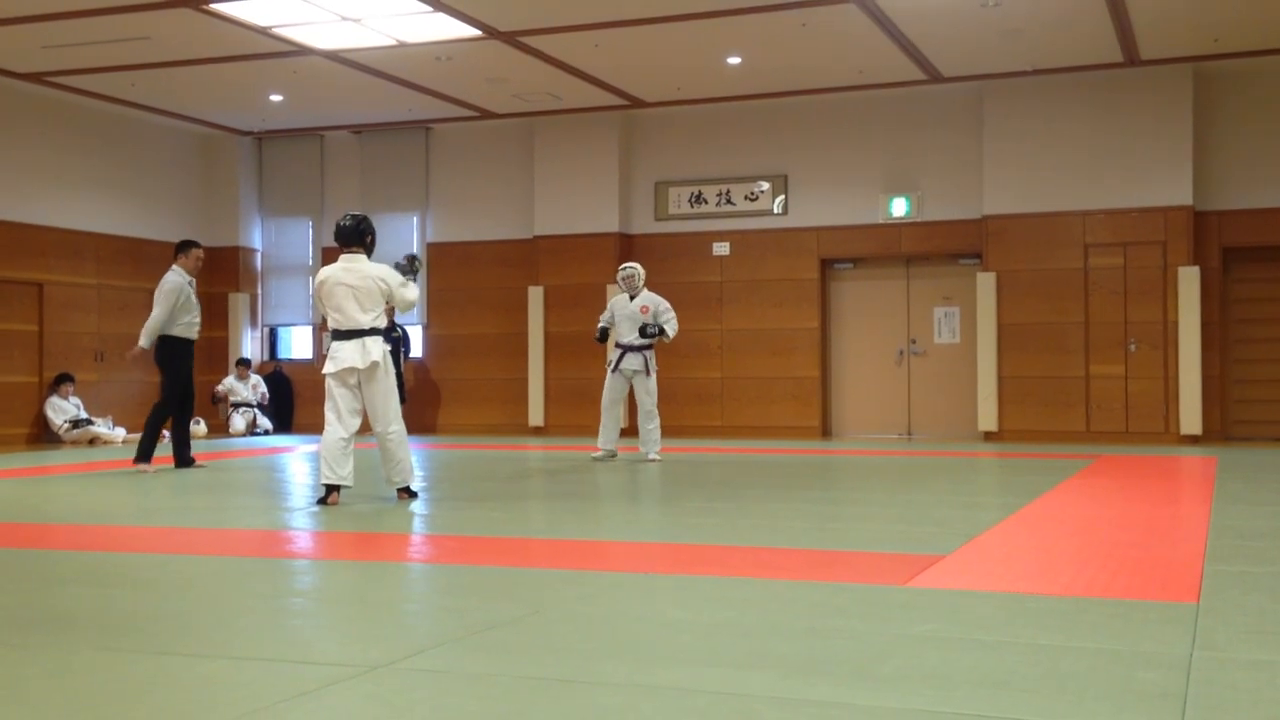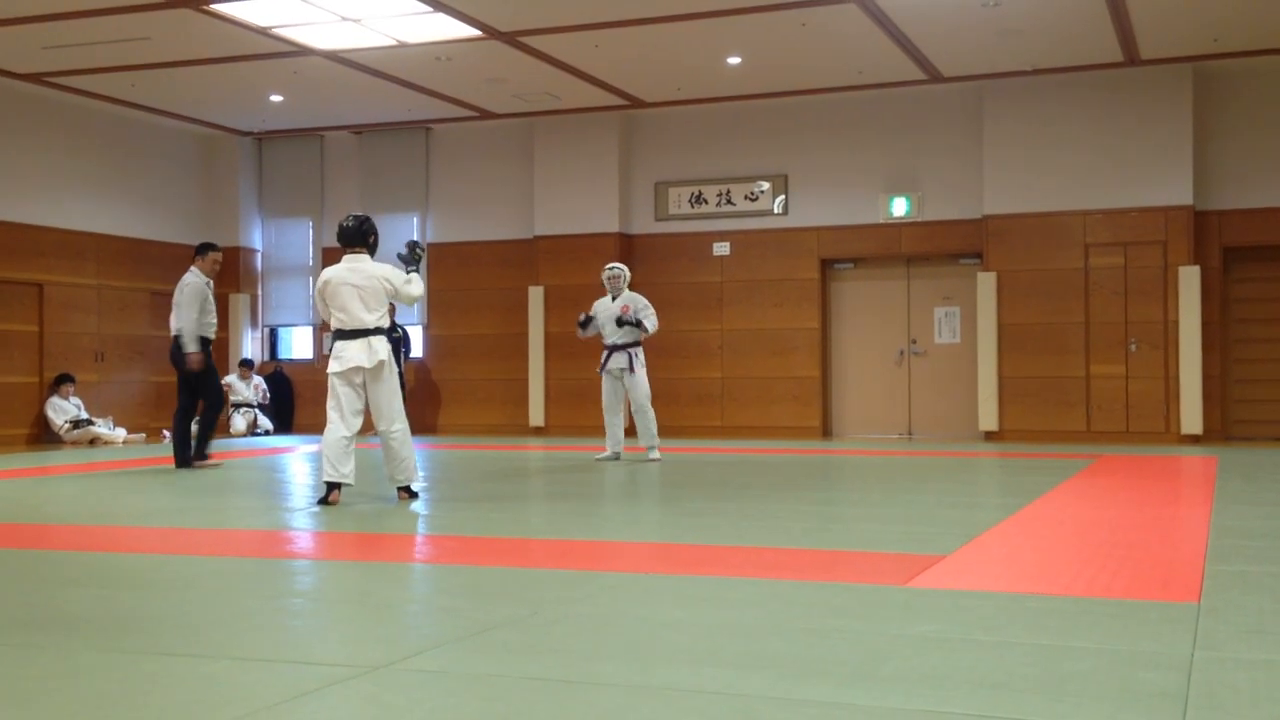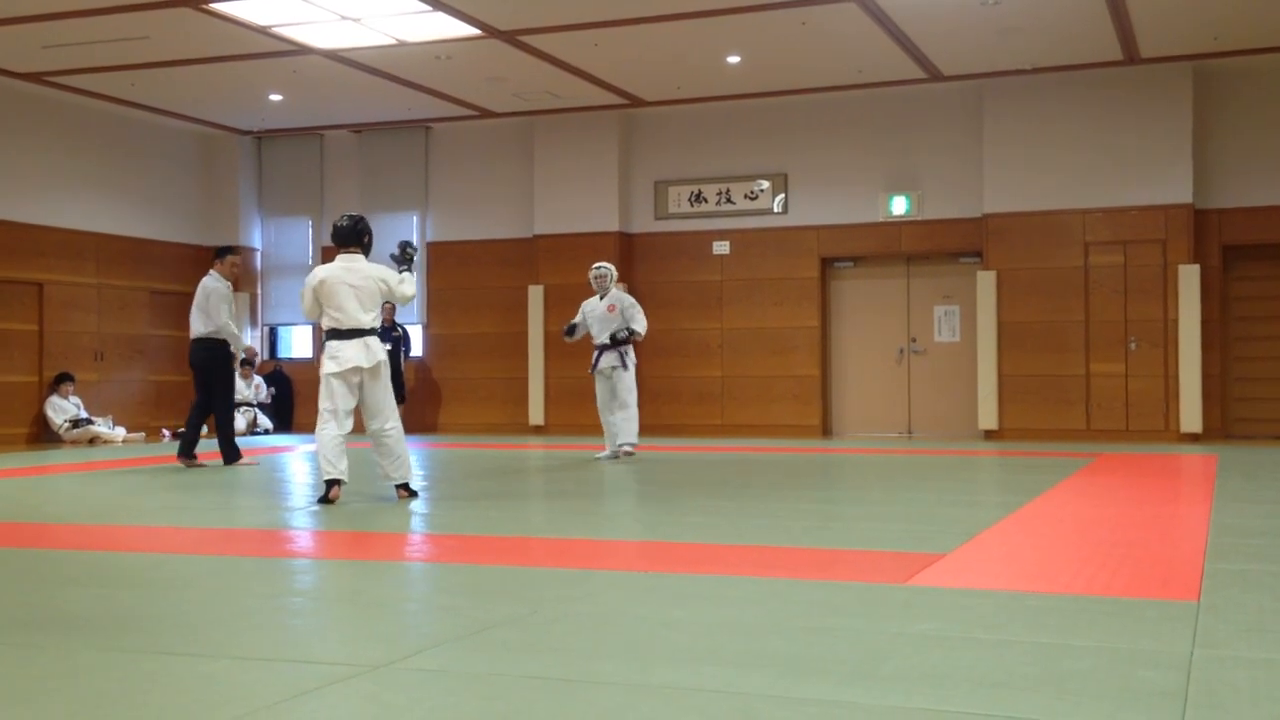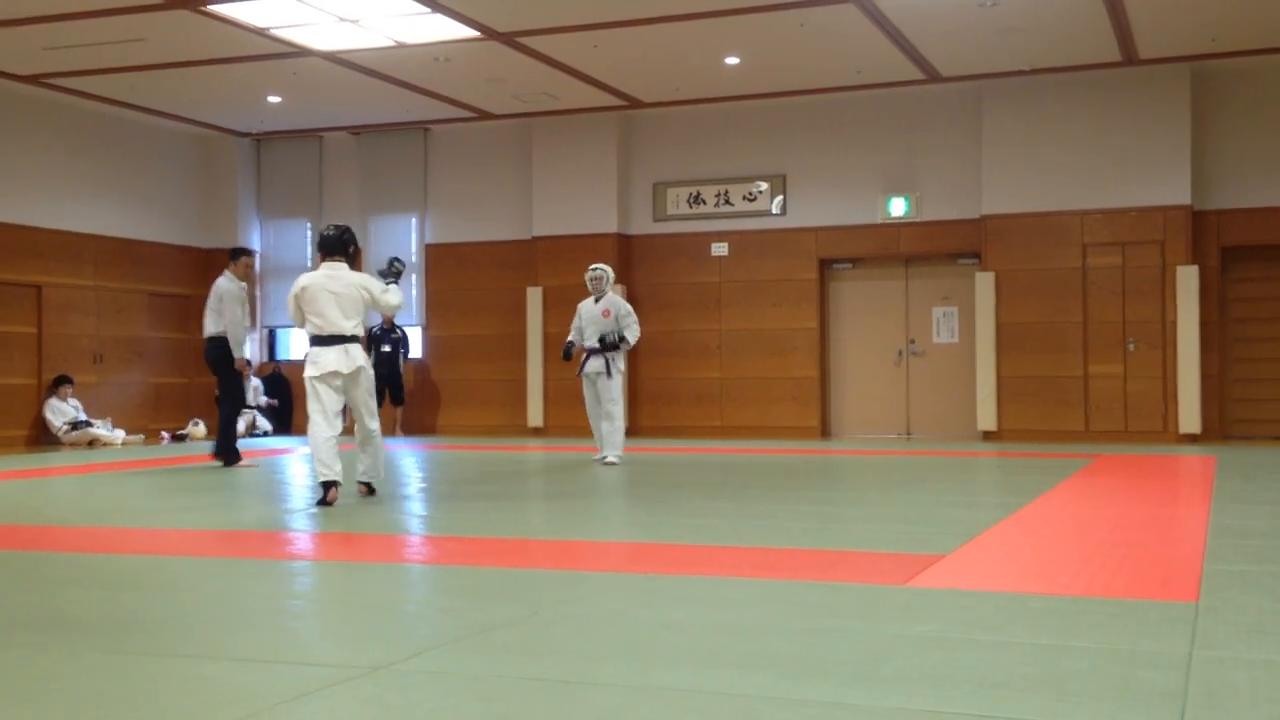
dt=0.3s
person 1, frame 1
left shoulder: (324, 276)
right shoulder: (381, 273)
right elbow: (408, 300)
right wrist: (410, 276)
left hip: (340, 351)
right hip: (373, 350)
left knee: (338, 423)
right knee: (388, 421)
left ankle: (332, 487)
right ankle: (402, 485)
person 1, frame 2
left shoulder: (327, 276)
right shoulder: (384, 272)
left elbow: (325, 314)
right elbow: (414, 293)
right wrist: (412, 267)
left hip: (344, 351)
right hip: (376, 349)
left knee: (339, 421)
right knee: (392, 420)
left ankle: (333, 486)
right ankle: (404, 484)
person 1, frame 3
left shoulder: (320, 274)
right shoulder: (378, 273)
left elbow: (311, 313)
right elbow: (406, 293)
right wrist: (405, 267)
left hip: (337, 351)
right hip: (370, 349)
left knee: (332, 421)
right knee: (385, 420)
left ankle: (333, 482)
right ankle: (402, 483)
person 1, frame 4
left shoulder: (304, 282)
right shoulder: (362, 281)
left elbow: (297, 319)
right elbow: (392, 304)
right wrist: (392, 280)
left hip: (320, 356)
right hip: (352, 355)
left knee: (323, 424)
right knee: (368, 421)
left ankle: (329, 484)
right ankle: (366, 479)
person 2, frame 1
left shoulder: (183, 282)
right shoulder: (175, 282)
right elbow: (160, 316)
right wrist: (143, 345)
left hip: (179, 348)
right hip: (174, 348)
left knee: (183, 403)
right knee: (169, 403)
left ankle: (183, 457)
right ankle: (143, 457)
person 2, frame 2
left shoulder: (199, 283)
right shoulder: (194, 283)
right elbow: (189, 319)
left wrist: (201, 349)
right wrist: (193, 350)
left hip: (193, 348)
right hip: (192, 349)
left knee: (187, 403)
right knee: (214, 398)
left ankle: (184, 457)
right ankle: (199, 454)
person 2, frame 3
left shoulder: (210, 284)
right shoulder: (218, 287)
right elbow: (222, 323)
left wrist: (233, 347)
right wrist: (242, 346)
left hip: (201, 348)
right hip: (214, 349)
left knee: (204, 403)
right knee: (224, 403)
left ankle: (186, 451)
right ankle: (231, 455)
person 2, frame 4
left shoulder: (226, 284)
right shoulder: (231, 288)
right elbow: (234, 323)
left wrist: (236, 354)
right wrist: (239, 356)
left hip: (217, 346)
right hip: (224, 348)
left knee: (231, 401)
right knee: (232, 402)
left ankle: (223, 450)
right ankle: (230, 456)
person 3, frame 1
left shoulder: (655, 301)
right shoulder: (615, 302)
left elbow: (672, 326)
right elbow: (606, 322)
left wrist: (657, 331)
right wrist: (602, 332)
left hip: (643, 358)
right hip: (619, 357)
left knee: (647, 406)
right knee: (610, 403)
left ankle: (651, 450)
right ankle: (608, 447)
person 3, frame 2
left shoulder: (636, 300)
right shoulder: (599, 305)
left elbow: (652, 323)
right elbow: (588, 331)
left wrist: (634, 322)
right wrist: (583, 324)
left hip: (631, 356)
right hip: (609, 358)
left knee: (641, 402)
right knee: (610, 406)
left ankle: (651, 446)
right ankle: (614, 449)
person 3, frame 3
left shoulder: (623, 299)
right shoulder: (588, 305)
left elbow: (640, 322)
right elbow: (579, 328)
left wrist: (627, 333)
right wrist: (570, 330)
left hip: (621, 355)
right hip: (601, 358)
left knee: (625, 398)
right knee: (605, 404)
left ankle: (627, 443)
right ankle: (612, 447)
person 3, frame 4
left shoulder: (619, 304)
right shoulder: (583, 306)
left elbow: (633, 330)
right elbow: (577, 332)
left wrist: (617, 339)
right wrist: (570, 346)
left hip: (610, 361)
right hip: (589, 362)
left knee: (611, 407)
right knee: (594, 409)
left ankle: (612, 453)
right ankle: (604, 449)
